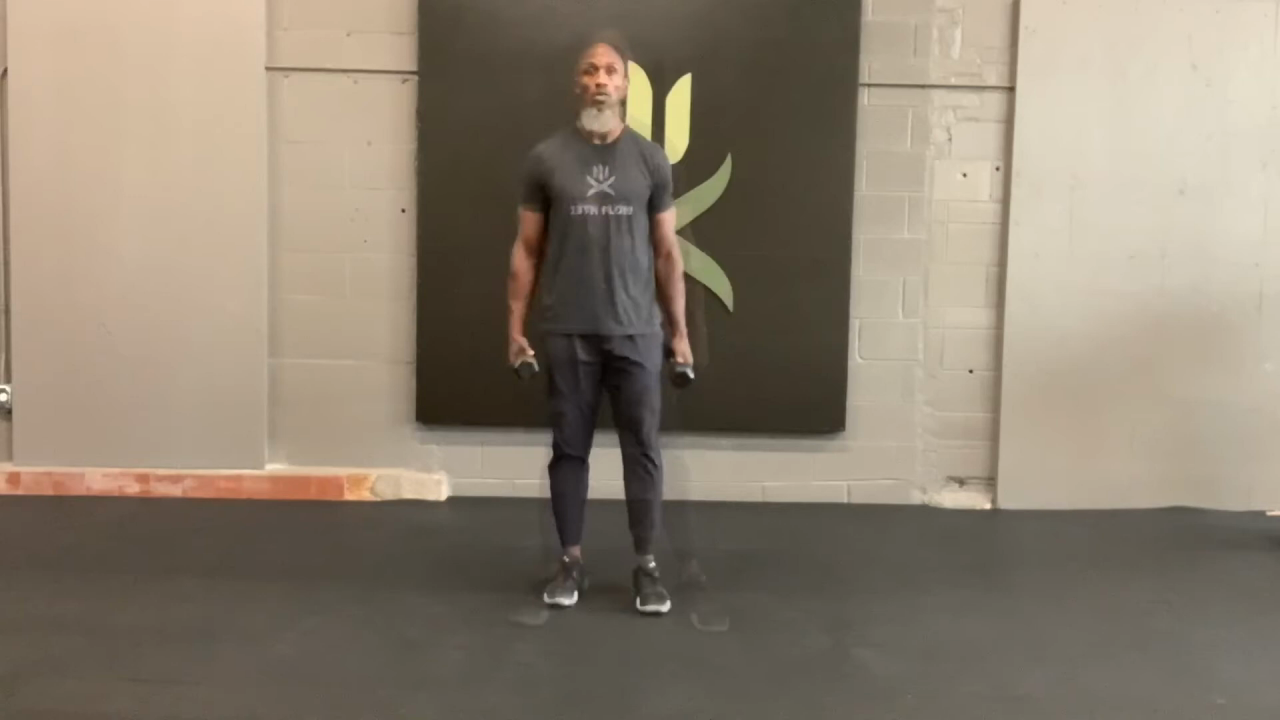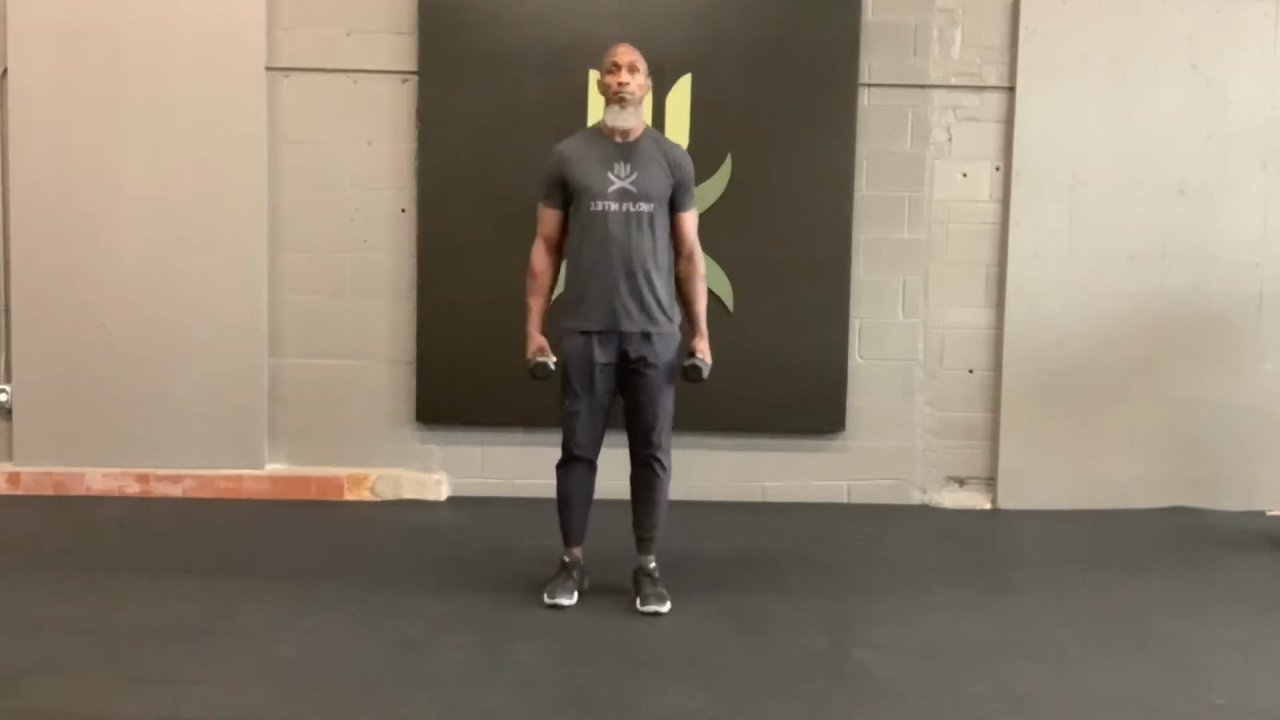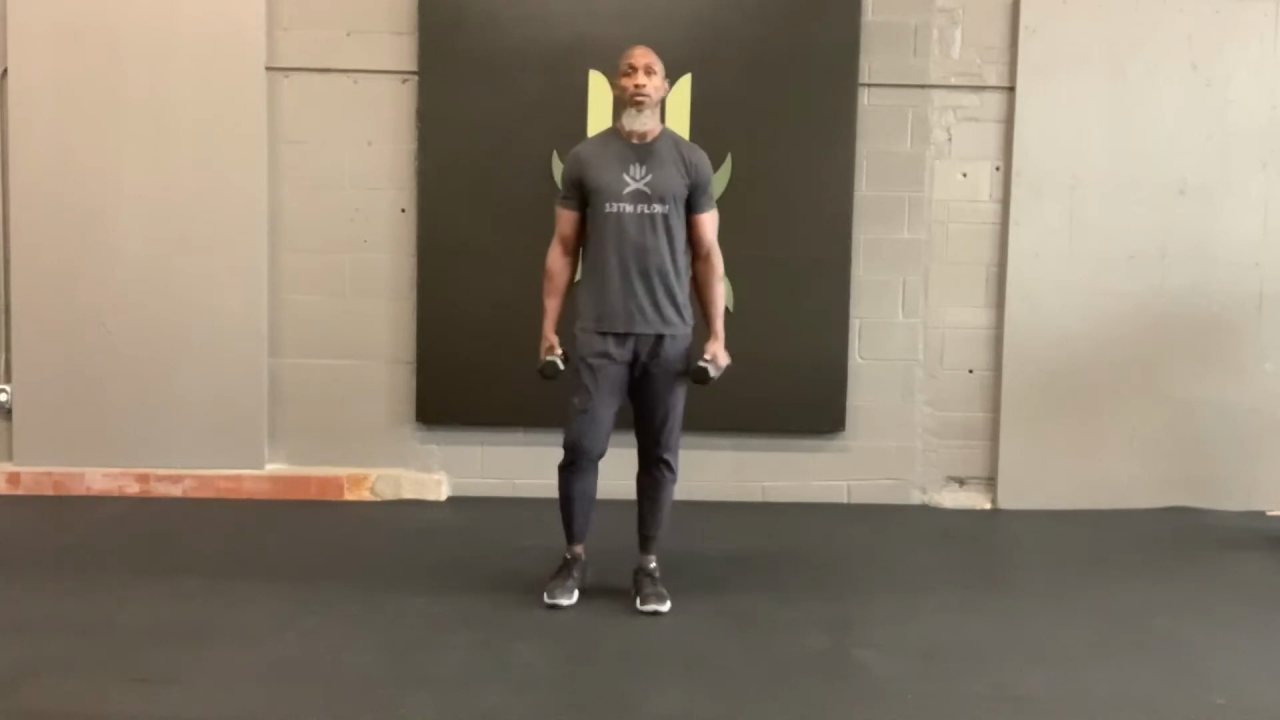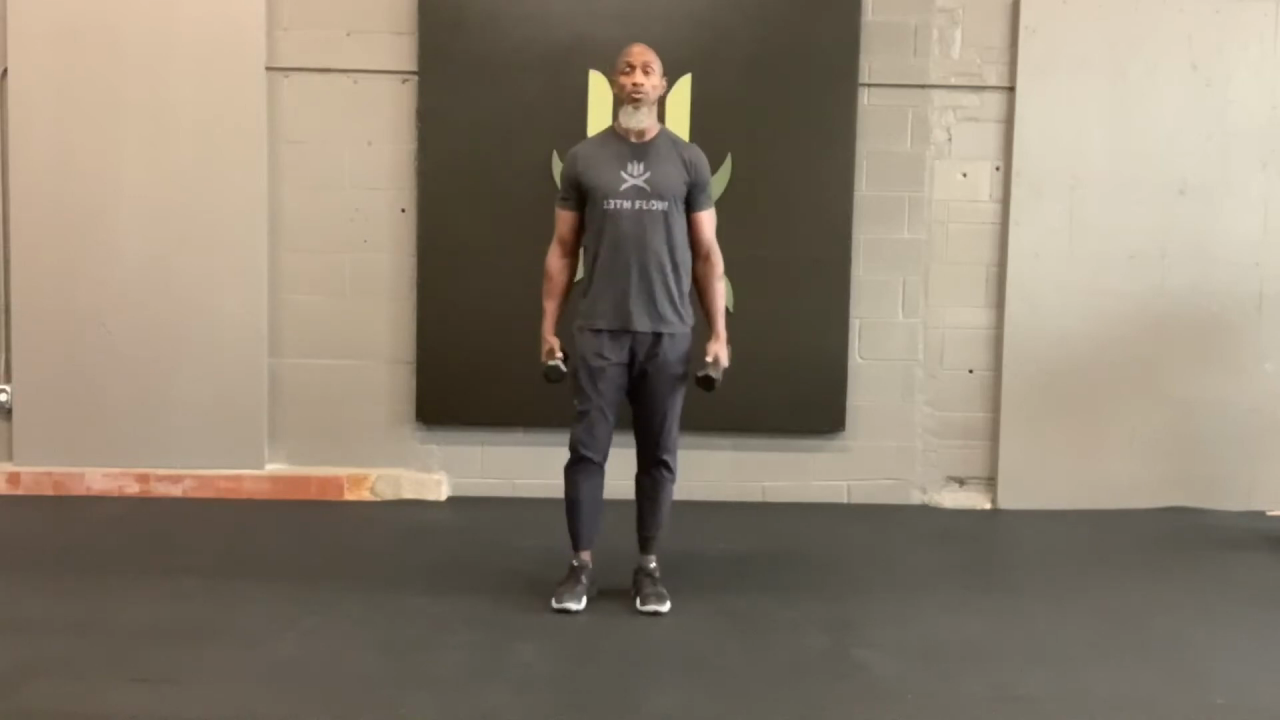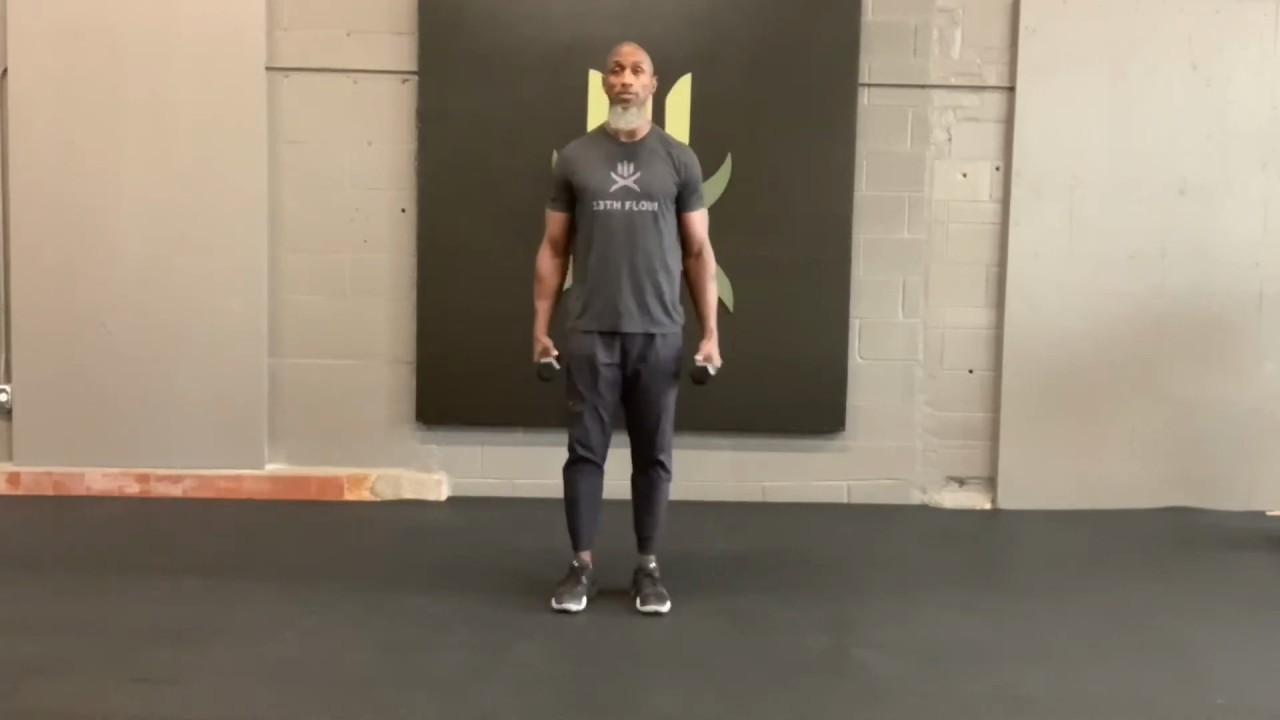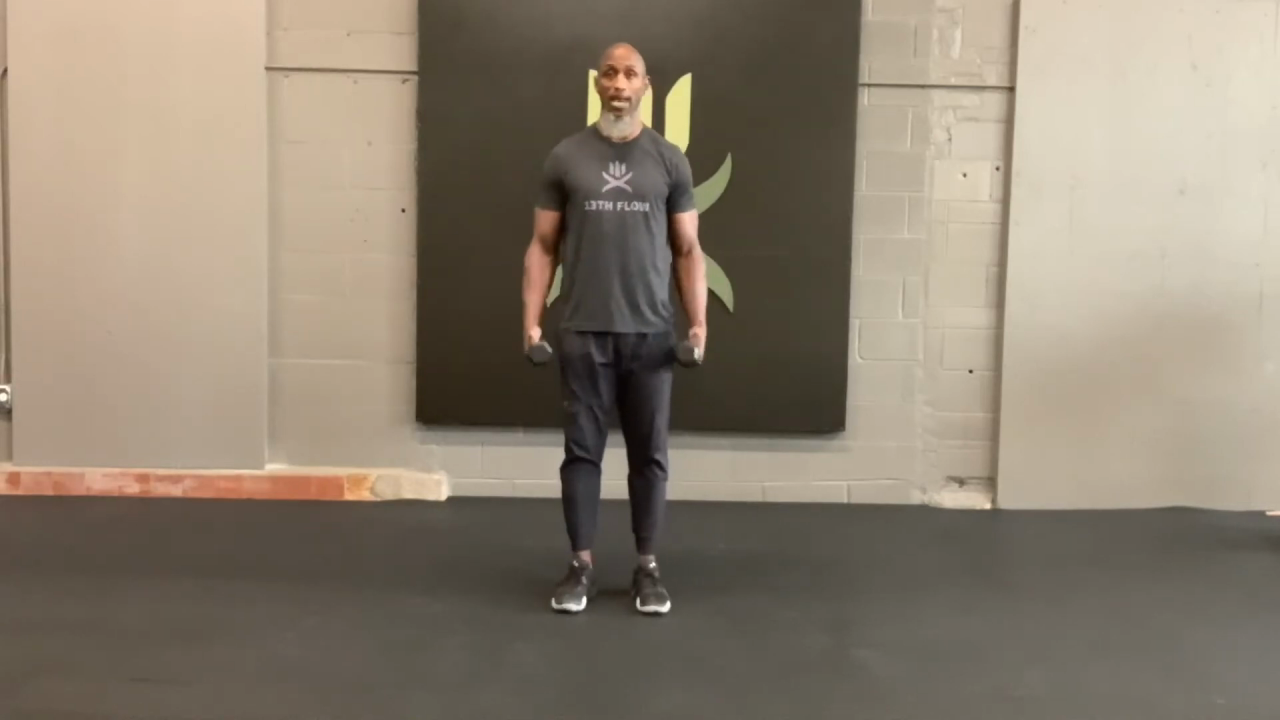
dt=0.3s
person 1, frame 1
left shoulder: (650, 160)
right shoulder: (547, 159)
left elbow: (667, 251)
right elbow: (527, 250)
left wrist: (679, 332)
right wrist: (516, 328)
left hip: (637, 332)
right hip: (568, 333)
left knee: (643, 449)
right knee: (569, 449)
left ankle: (645, 566)
right ankle: (571, 561)
person 1, frame 2
left shoulder: (673, 160)
right shoulder: (568, 156)
left elbow: (688, 251)
right elbow: (546, 247)
left wrist: (700, 332)
right wrist: (534, 326)
left hip: (655, 332)
right hip: (585, 332)
left knee: (652, 453)
right knee: (578, 450)
left ankle: (647, 565)
right ankle: (572, 560)
person 1, frame 3
left shoulder: (690, 161)
right shoulder: (586, 158)
left elbow: (707, 253)
right elbow: (563, 248)
left wrist: (716, 335)
right wrist: (548, 326)
left hip: (668, 333)
right hip: (600, 331)
left knee: (659, 454)
right knee: (582, 447)
left ankle: (647, 565)
right ankle: (574, 558)
person 1, frame 4
left shoulder: (689, 160)
right shoulder: (584, 158)
left elbow: (707, 252)
right elbow: (563, 250)
left wrist: (719, 333)
right wrist: (548, 327)
left hip: (667, 332)
right hip: (598, 330)
left knee: (658, 455)
right knee: (586, 450)
left ankle: (648, 566)
right ankle: (581, 564)
person 1, frame 5
left shoulder: (678, 159)
right shoulder: (574, 158)
left elbow: (698, 251)
right elbow: (553, 250)
left wrist: (710, 334)
right wrist: (540, 327)
left hip: (658, 333)
right hip: (589, 332)
left knee: (653, 454)
right knee: (585, 450)
left ankle: (647, 566)
right ankle: (581, 564)
person 1, frame 6
left shoulder: (669, 160)
right shoulder: (566, 157)
left elbow: (688, 249)
right elbow: (543, 246)
left wrist: (697, 321)
right wrist: (531, 319)
left hip: (650, 332)
right hip: (583, 331)
left knee: (649, 453)
right knee: (581, 450)
left ankle: (647, 565)
right ankle: (581, 564)
